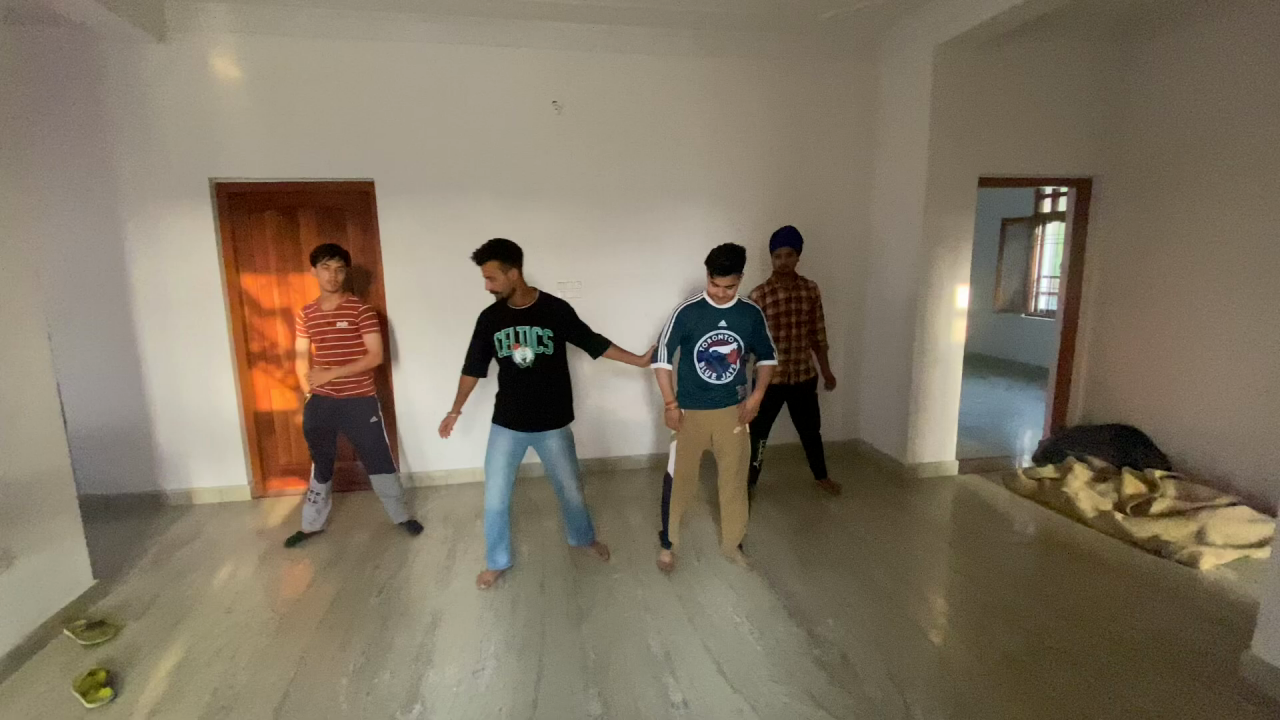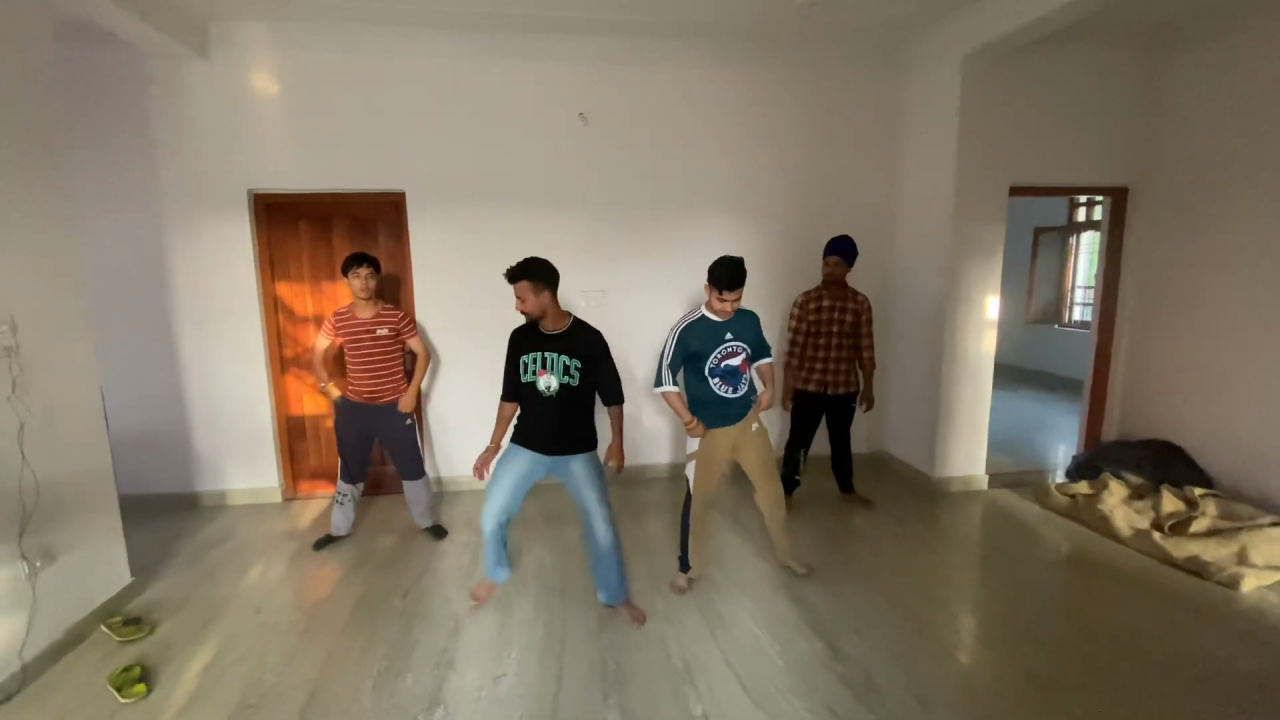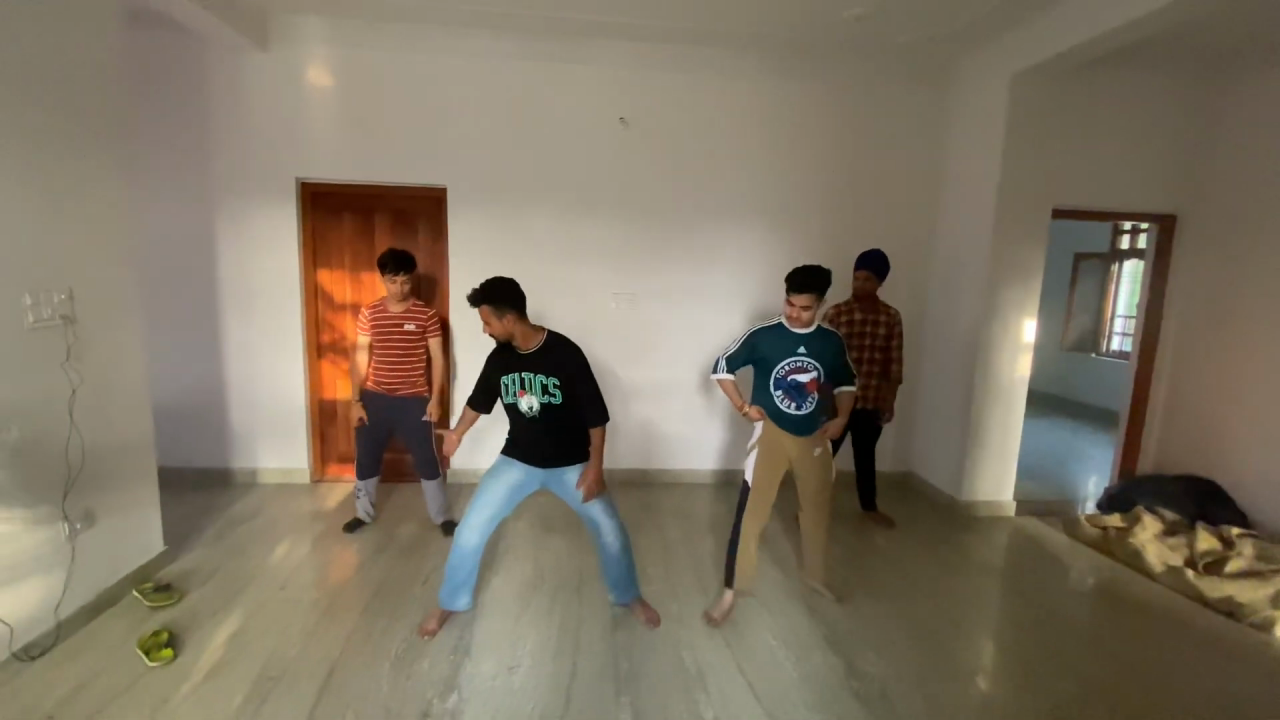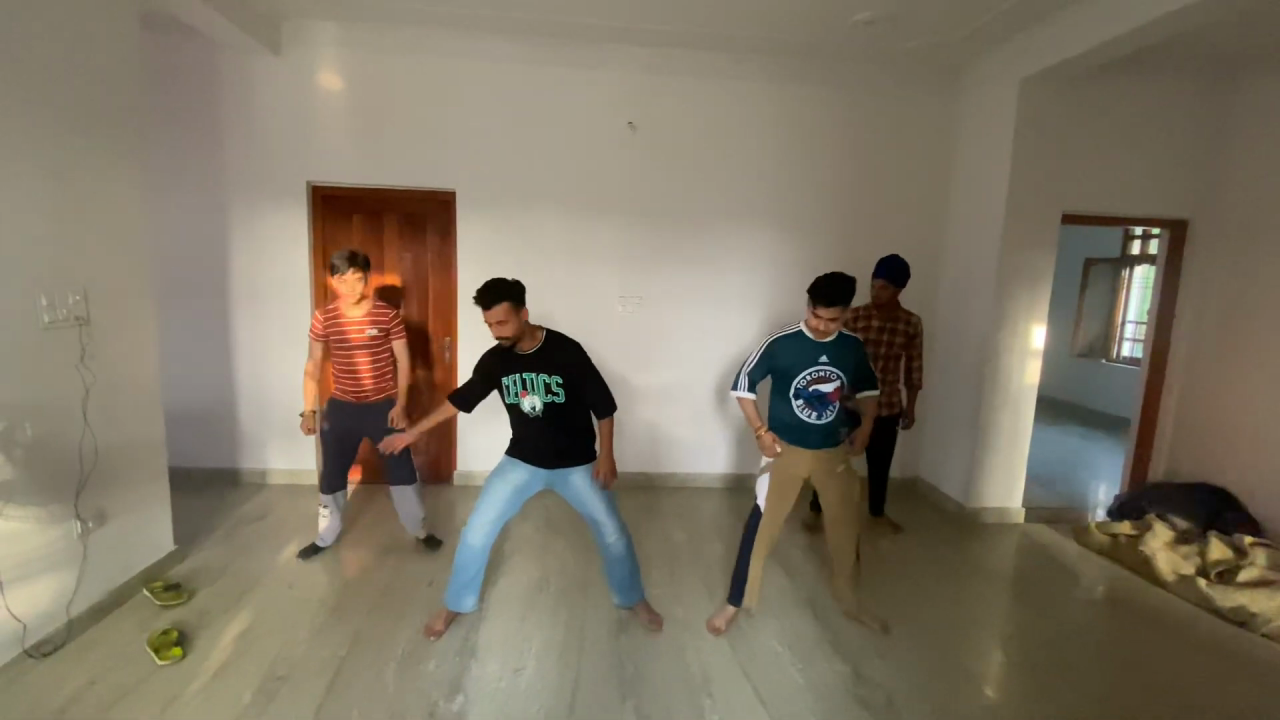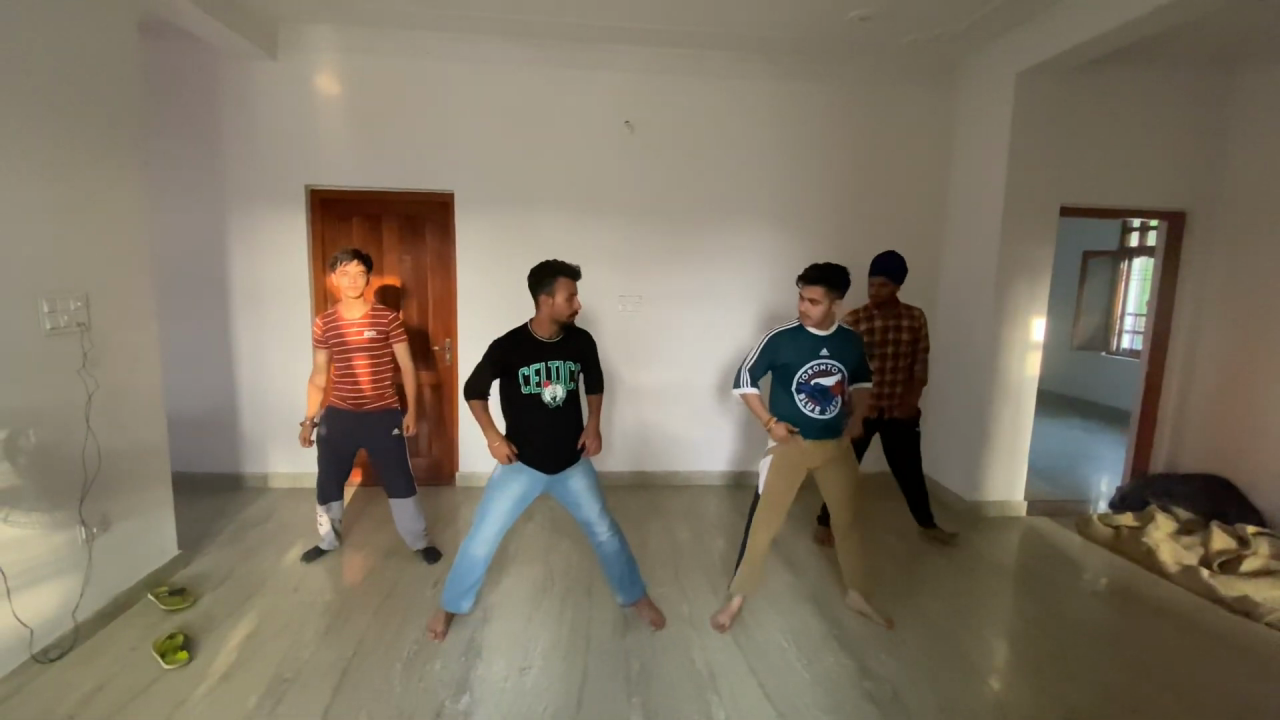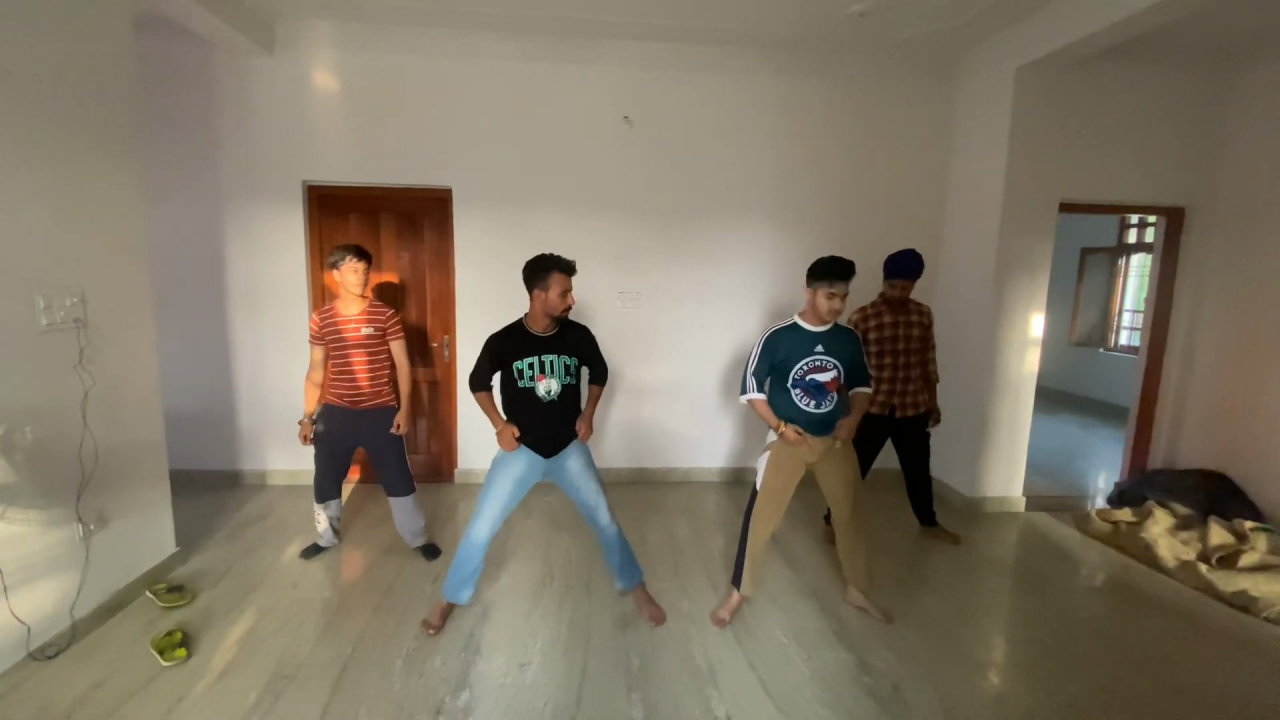
dt=0.7s
person 1, frame 1
left shoulder: (556, 310)
right shoulder: (489, 319)
left elbow: (593, 343)
right elbow: (473, 368)
left wrist: (638, 360)
right wrist: (456, 410)
left hip: (552, 422)
right hip: (507, 423)
left knee: (570, 488)
right knee: (496, 497)
left ankle: (583, 537)
right ankle: (497, 562)
person 1, frame 2
left shoulder: (588, 339)
right shoulder: (520, 338)
left elbow: (611, 395)
right elbow: (510, 396)
left wrist: (617, 442)
right wrist: (494, 444)
left hip: (577, 451)
right hip: (527, 447)
left knee: (600, 523)
right knee: (492, 515)
left ankle: (616, 596)
right ankle: (496, 574)
person 1, frame 3
left shoulder: (565, 354)
right shoulder: (499, 358)
left elbow: (596, 414)
right elbow: (480, 400)
left wrist: (594, 466)
right wrist: (457, 431)
left hip: (570, 463)
right hip: (518, 460)
left knee: (609, 530)
right knee: (471, 529)
left ankle: (629, 597)
right ankle: (449, 604)
person 1, frame 4
left shoulder: (566, 351)
right shoulder: (495, 360)
left elbow: (603, 403)
right elbow: (462, 398)
left wrist: (606, 455)
right wrist: (414, 431)
left hip: (576, 463)
right hip: (522, 461)
left knee: (611, 532)
right knee: (477, 531)
left ankle: (633, 599)
right ankle: (455, 606)
person 1, frame 5
left shoulder: (582, 342)
right shoulder: (507, 347)
left elbow: (594, 382)
right elbow: (474, 391)
left wrist: (593, 426)
right wrist: (494, 437)
left hip: (572, 461)
right hip: (521, 463)
left knee: (604, 532)
right knee: (482, 539)
left ankle: (636, 597)
right ankle: (450, 607)
person 1, frame 6
left shoulder: (579, 336)
right shoulder: (503, 341)
left elbow: (599, 372)
right elbow: (478, 382)
left wrist: (588, 414)
right wrist: (499, 424)
left hip: (569, 448)
right hip: (521, 449)
left knee: (603, 520)
right knee: (482, 527)
left ankle: (635, 588)
right ankle: (449, 600)
person 2, frame 1
left shoulder: (751, 314)
right shoulder: (687, 311)
left elbow: (768, 357)
right elbow: (662, 357)
left wrist: (756, 395)
right wrist: (670, 403)
left hip: (733, 409)
right hip: (690, 411)
left knee: (735, 478)
right knee: (680, 477)
left ankle: (732, 544)
right ankle: (669, 543)
person 2, frame 2
left shoulder: (749, 320)
right shoulder: (687, 329)
left elbow: (762, 355)
right elbow: (664, 379)
left wrist: (768, 387)
right wrist: (689, 420)
left hip: (748, 419)
right hip: (709, 429)
left knee: (769, 484)
right knee: (699, 497)
left ankle: (784, 553)
right ankle: (687, 567)
person 2, frame 3
left shoulder: (831, 341)
right shoulder: (761, 335)
left elbow: (846, 383)
right elbow: (722, 367)
left wrist: (840, 417)
right wrist: (743, 406)
left hip: (813, 437)
right hip: (771, 431)
left knee: (817, 509)
right knee: (752, 508)
left ankle: (813, 576)
right ankle: (729, 593)
person 2, frame 4
left shoulder: (853, 347)
right shoulder: (780, 343)
left elbow: (868, 387)
right elbow: (743, 384)
left wrist: (865, 425)
right wrist: (761, 431)
left hip: (834, 451)
right hip: (786, 450)
left knee: (847, 527)
right knee: (762, 526)
left ankle: (851, 602)
right ankle: (734, 604)
person 2, frame 5
left shoulder: (852, 342)
right shoulder: (780, 338)
left elbow: (862, 381)
right elbow: (744, 381)
left wrist: (857, 416)
right wrist: (770, 422)
left hip: (836, 444)
right hip: (789, 442)
left knee: (850, 519)
right knee: (762, 520)
left ankle: (855, 593)
right ankle: (737, 597)
person 2, frame 6
left shoulder: (848, 339)
right shoulder: (776, 337)
left elbow: (862, 384)
right elbow: (750, 387)
left wrist: (853, 418)
right wrist: (780, 426)
left hip: (835, 441)
right hip: (788, 441)
left knee: (849, 515)
right knee: (760, 516)
left ankle: (856, 590)
right ankle: (737, 593)
person 3, frame 1
left shoulder: (361, 310)
right shoulder: (306, 314)
left elbow: (376, 355)
right elbow: (301, 357)
left wrist: (332, 373)
right wrist: (308, 393)
left hip: (359, 401)
right hip: (321, 402)
left knee: (380, 462)
right knee: (320, 465)
left ankle: (401, 516)
right ankle: (312, 524)
person 3, frame 2
left shoulder: (397, 317)
right shoulder: (337, 320)
left elbow: (423, 354)
right elbow: (317, 353)
left wrist: (412, 392)
right wrist: (327, 386)
left hip: (394, 406)
right hip: (354, 407)
left knee: (412, 467)
right knee: (349, 471)
left ankle: (427, 520)
right ankle: (339, 529)
person 3, frame 3
left shoulder: (426, 315)
right shoulder: (369, 313)
left elbow: (438, 359)
right elbow: (360, 357)
left wrist: (435, 400)
right wrist: (356, 400)
left hip: (413, 401)
right hip: (375, 399)
left knee: (427, 463)
right knee: (366, 461)
left ankle: (442, 516)
right ankle: (364, 513)
person 3, frame 4
left shoulder: (387, 315)
right shoulder: (323, 318)
left elbow: (403, 361)
right elbow: (313, 365)
left wrist: (401, 404)
right wrist: (309, 410)
left hip: (383, 406)
right hip: (341, 407)
left knee: (401, 472)
right knee: (331, 475)
left ankle: (420, 531)
right ankle: (325, 537)
person 3, frame 5
left shoulder: (388, 318)
right shoulder: (324, 323)
left elbow: (406, 366)
right elbow: (319, 375)
left wrist: (412, 410)
right wrist: (309, 420)
left hip: (383, 415)
right hip: (338, 416)
left knee: (399, 482)
right knee: (328, 482)
left ankle: (419, 541)
right ankle: (328, 540)
person 3, frame 6
left shoulder: (385, 315)
right shoulder: (321, 319)
left elbow: (402, 364)
right elbow: (316, 371)
left wrist: (404, 408)
right wrist: (307, 417)
left hip: (380, 413)
right hip: (336, 413)
left knee: (398, 480)
right knee: (325, 480)
left ankle: (418, 538)
right ankle: (327, 537)
person 4, frame 1
left shoulder: (811, 289)
right shoulder: (759, 295)
left elbow: (818, 332)
left wrist: (826, 368)
left hip: (804, 374)
right hip: (770, 377)
left knee: (810, 428)
right knee: (759, 430)
left ankle: (821, 476)
right ankle: (749, 481)
person 4, frame 2
left shoulder: (861, 303)
right shoulder: (805, 300)
left elbow: (866, 348)
right elbow: (794, 346)
left wrist: (868, 386)
right wrist: (788, 386)
left hip: (845, 385)
right hip: (809, 384)
left knee: (841, 439)
right knee: (799, 440)
left ankle: (847, 489)
right ankle: (787, 491)
person 4, frame 3
left shoulder: (891, 317)
right shoulder: (835, 313)
left elbow: (894, 363)
left wrist: (889, 400)
left hip: (872, 401)
left knee: (866, 456)
left ankle: (869, 507)
person 4, frame 4
left shoulder: (912, 324)
right shoulder: (853, 317)
left elbow: (914, 368)
left wrist: (910, 406)
left hip: (887, 407)
left knee: (880, 463)
left ankle: (877, 512)
right ankle: (816, 510)
person 4, frame 5
left shoulder: (916, 318)
right shoulder: (853, 320)
left elbow: (920, 363)
left wrist: (911, 397)
left hip: (901, 408)
left knee: (910, 469)
left ankle: (928, 525)
right ankle: (825, 523)
person 4, frame 6
left shoulder: (923, 314)
right shoulder: (862, 317)
left elbow: (928, 361)
left wrist: (933, 401)
left hip: (913, 407)
right hip: (872, 407)
left knee: (918, 467)
right knee: (854, 467)
left ankle: (929, 522)
right ankle: (835, 521)
